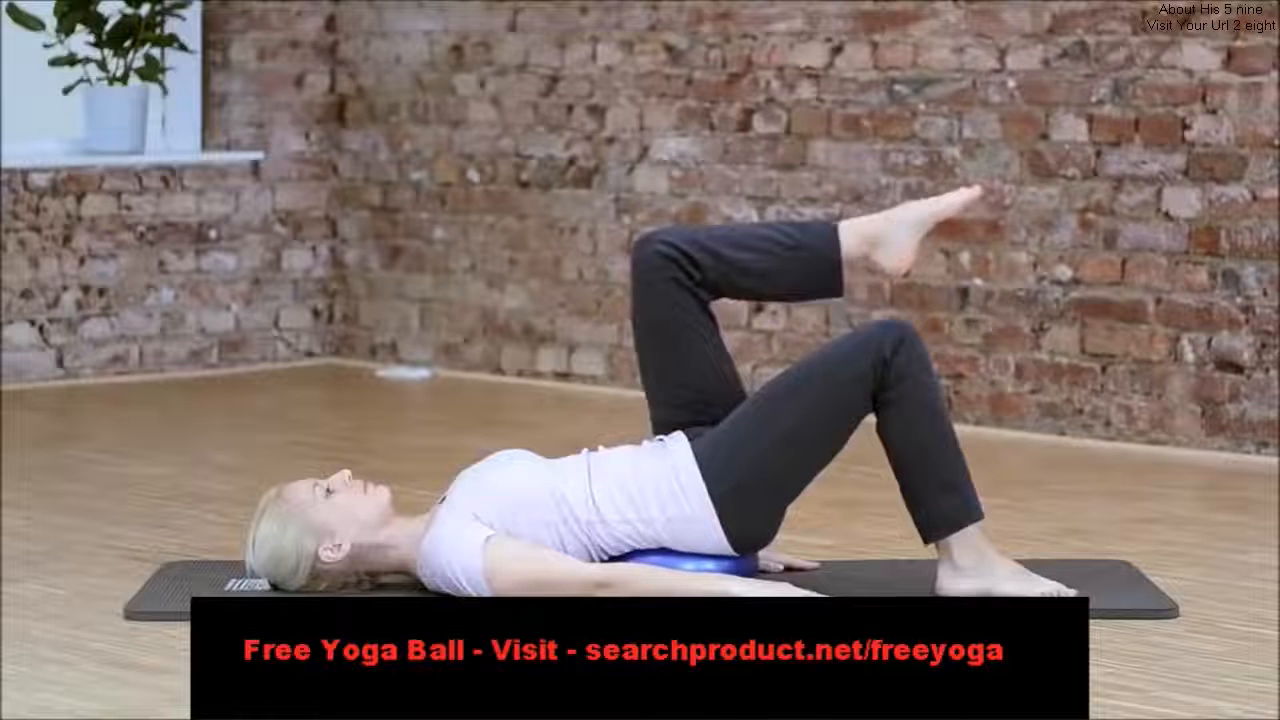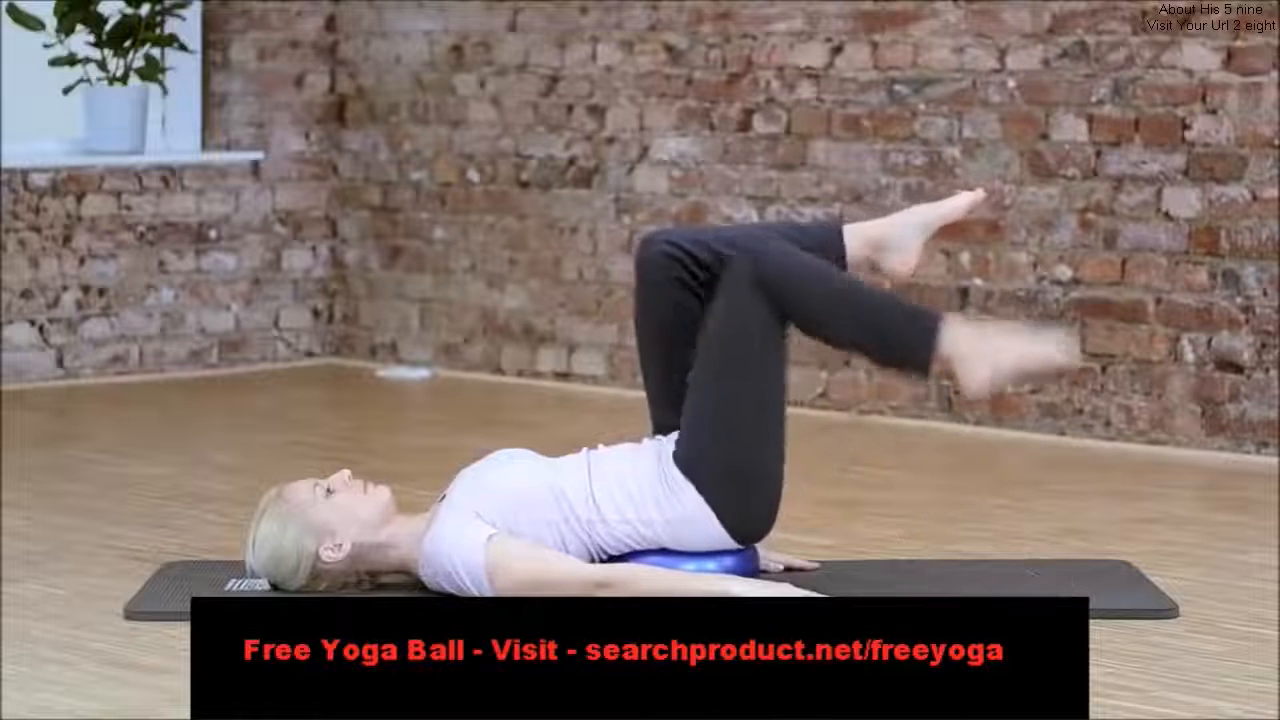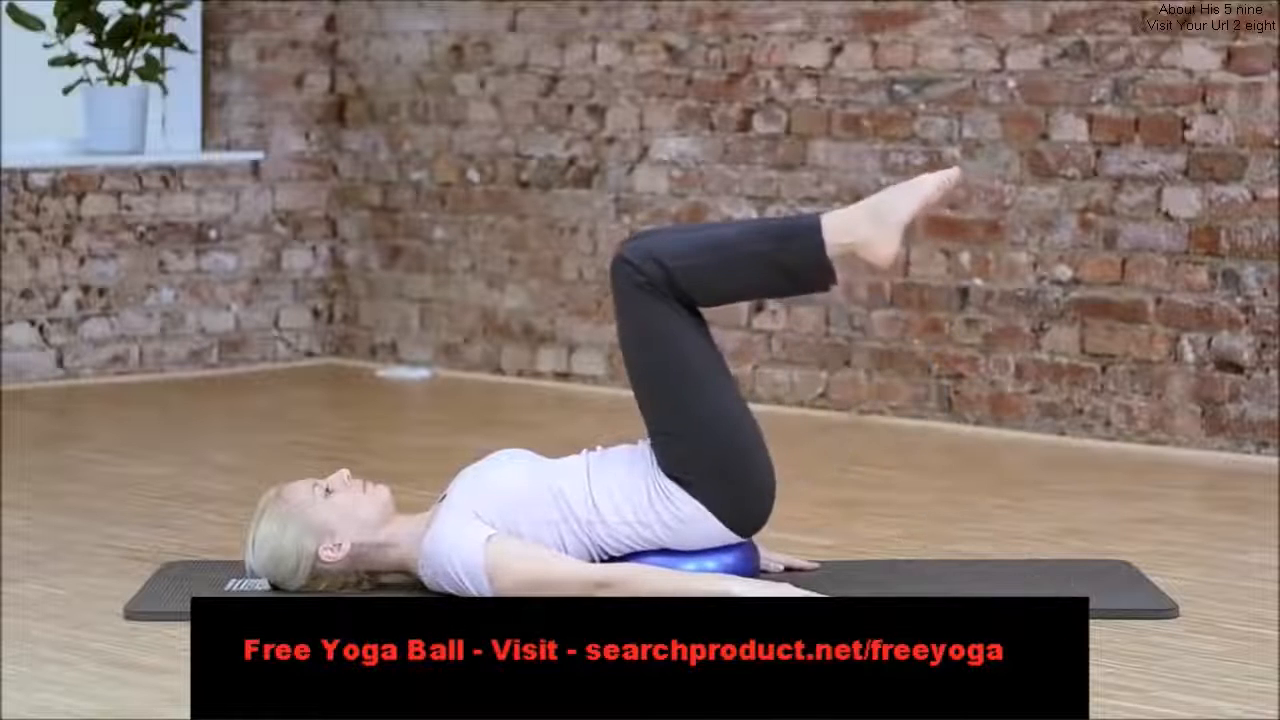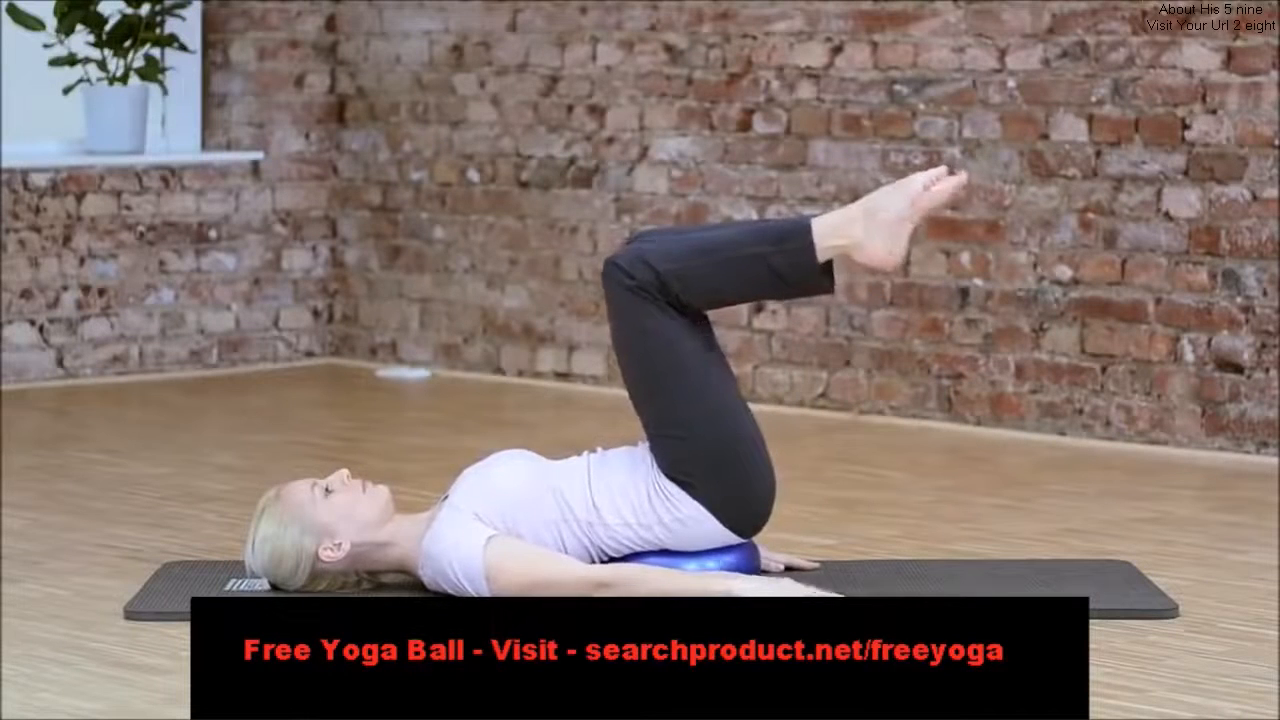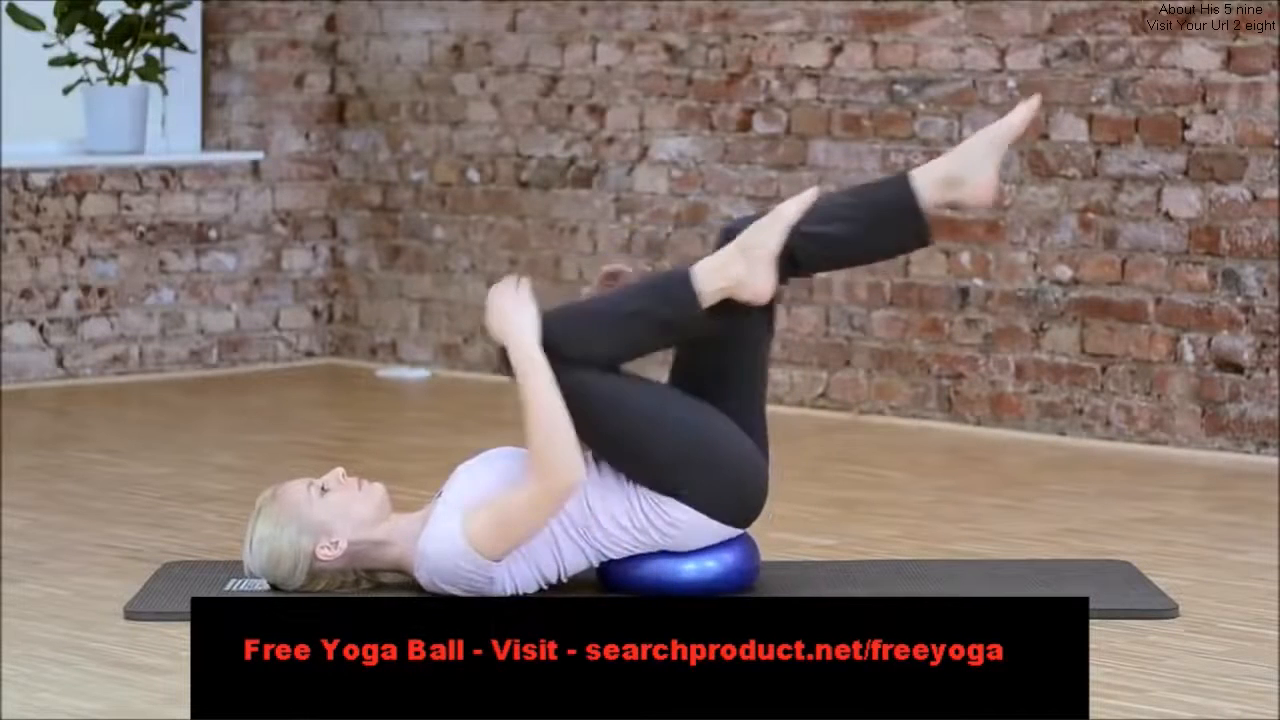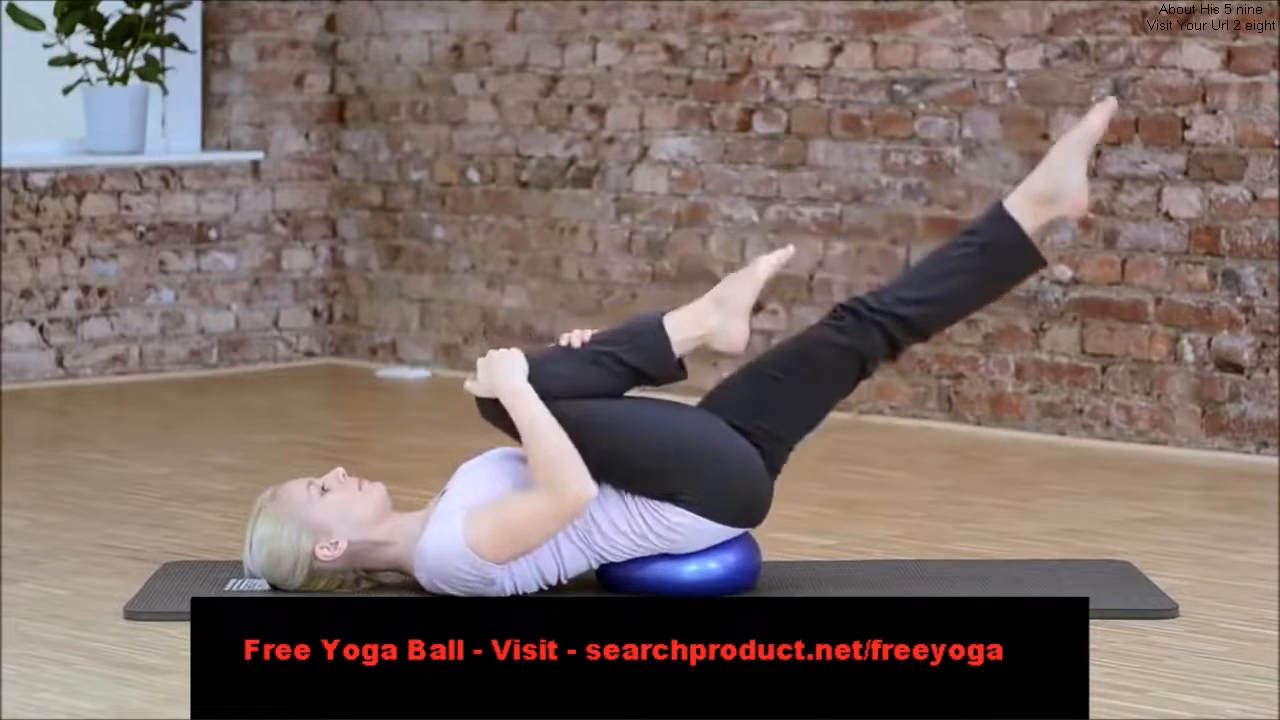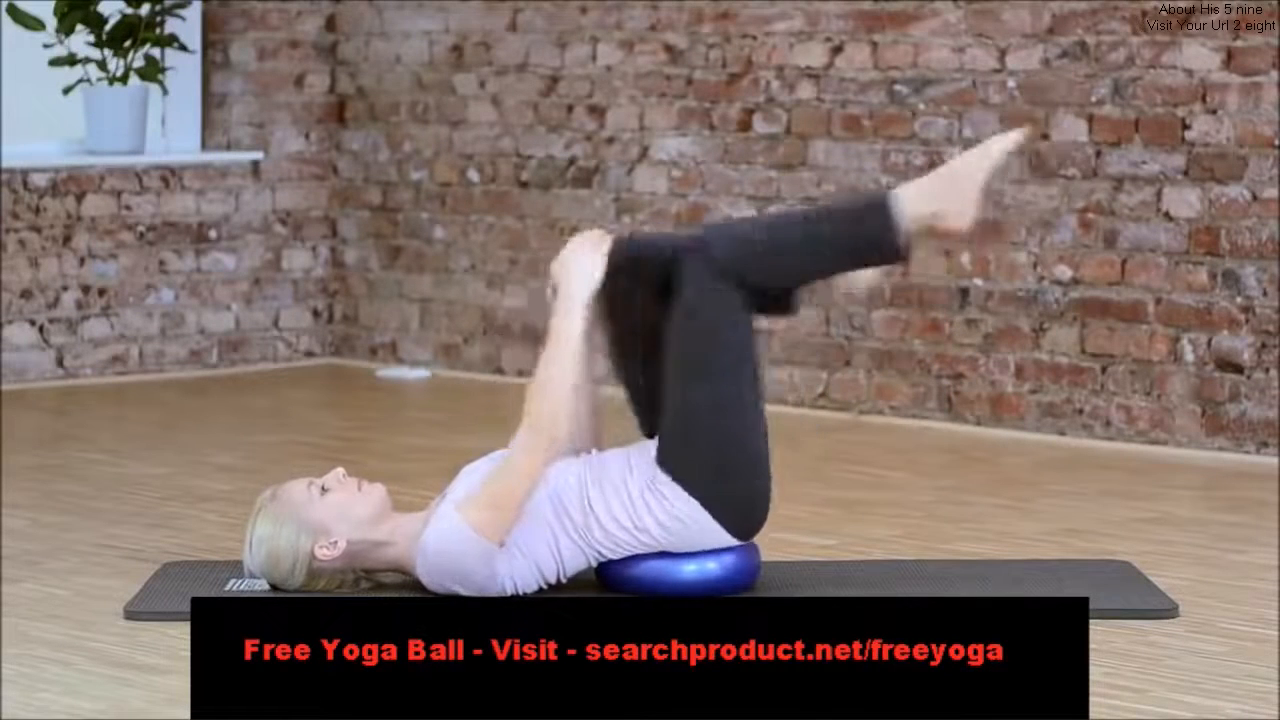
dt=0.7s
person 1, frame 1
left shoulder: (449, 515)
right shoulder: (448, 555)
right elbow: (598, 581)
right wrist: (746, 591)
left hip: (685, 458)
right hip: (715, 489)
left knee: (663, 256)
right knee: (886, 348)
left ankle: (867, 239)
right ankle: (965, 558)
person 1, frame 2
left shoulder: (453, 516)
right shoulder: (447, 552)
right elbow: (599, 583)
right wrist: (747, 592)
left hip: (686, 482)
right hip: (712, 494)
left knee: (670, 257)
right knee: (754, 271)
left ankle: (880, 239)
right ankle: (953, 346)
person 1, frame 3
left shoulder: (450, 516)
right shoulder: (446, 553)
right elbow: (597, 582)
right wrist: (746, 590)
left hip: (691, 491)
right hip: (713, 492)
left knee: (648, 266)
right knee: (642, 270)
left ankle: (849, 231)
right ankle: (849, 231)
person 1, frame 4
left shoulder: (448, 520)
right shoulder: (448, 555)
right elbow: (598, 582)
right wrist: (743, 584)
left hip: (691, 493)
right hip: (712, 494)
left knee: (650, 256)
right knee: (634, 275)
left ankle: (844, 238)
right ankle: (844, 232)
person 1, frame 5
left shoulder: (444, 519)
right shoulder: (449, 553)
right elbow: (560, 476)
right wrist: (522, 342)
left hip: (692, 480)
right hip: (708, 491)
right knee: (547, 341)
left ankle: (937, 186)
right ankle: (725, 280)
person 1, frame 6
left shoulder: (447, 522)
right shoulder: (448, 555)
right elbow: (569, 497)
left wrist: (578, 368)
right wrist: (515, 388)
left hip: (708, 471)
right hip: (714, 490)
right knee: (504, 386)
left ankle: (1033, 207)
right ankle: (694, 327)
person 1, frame 7
left shoulder: (441, 522)
right shoulder: (449, 552)
left elbow: (568, 457)
right elbow: (546, 440)
left wrist: (576, 328)
right wrist: (573, 299)
left hip: (673, 482)
right hip: (706, 499)
left knee: (637, 266)
right knee: (715, 259)
right ankle: (909, 211)
